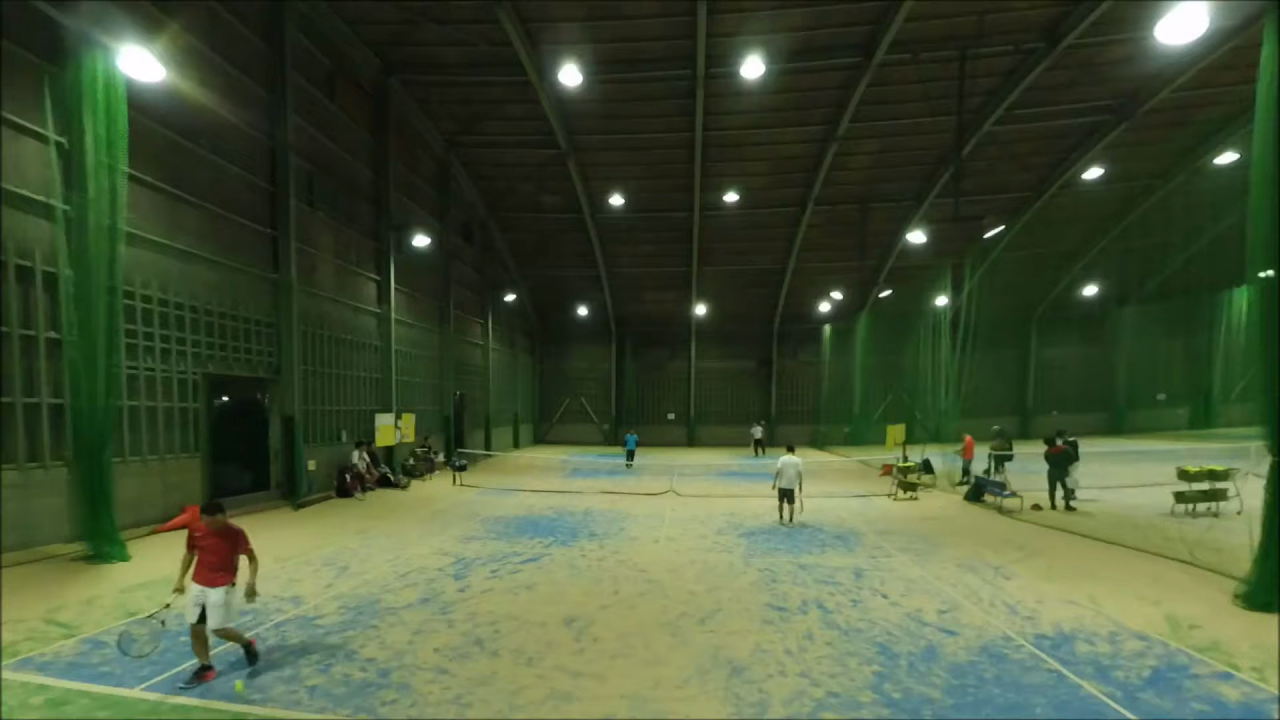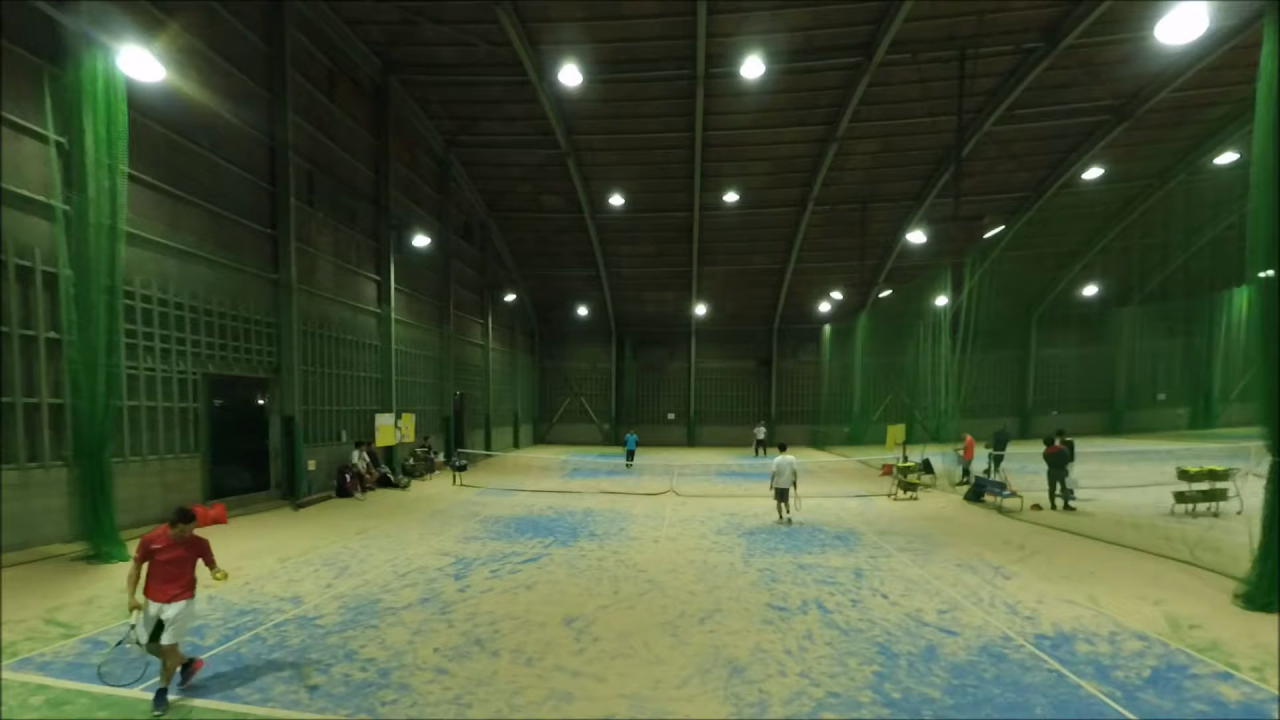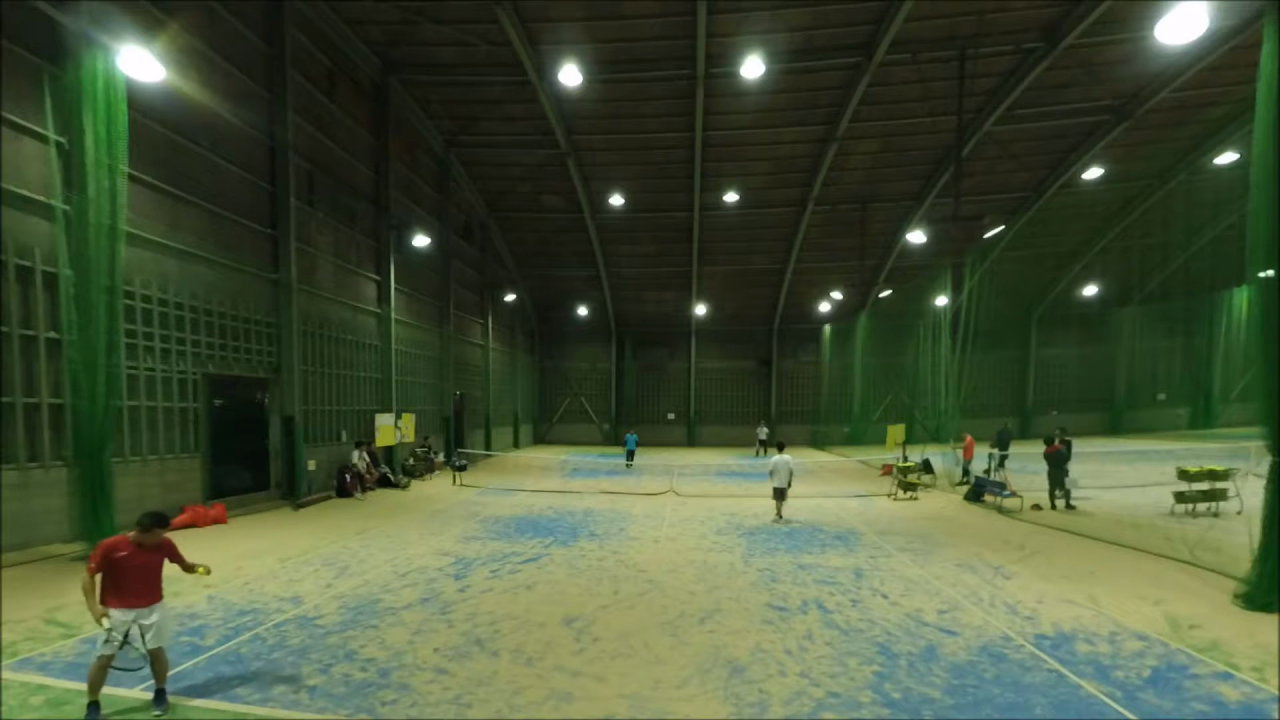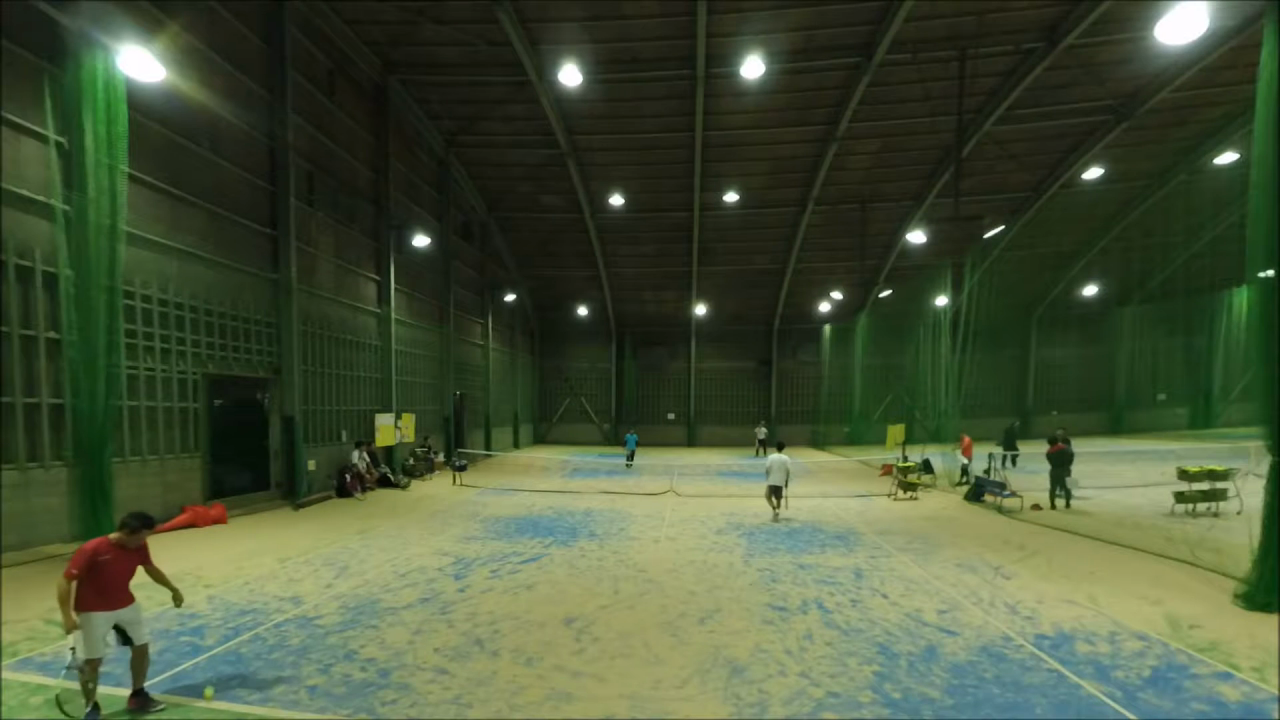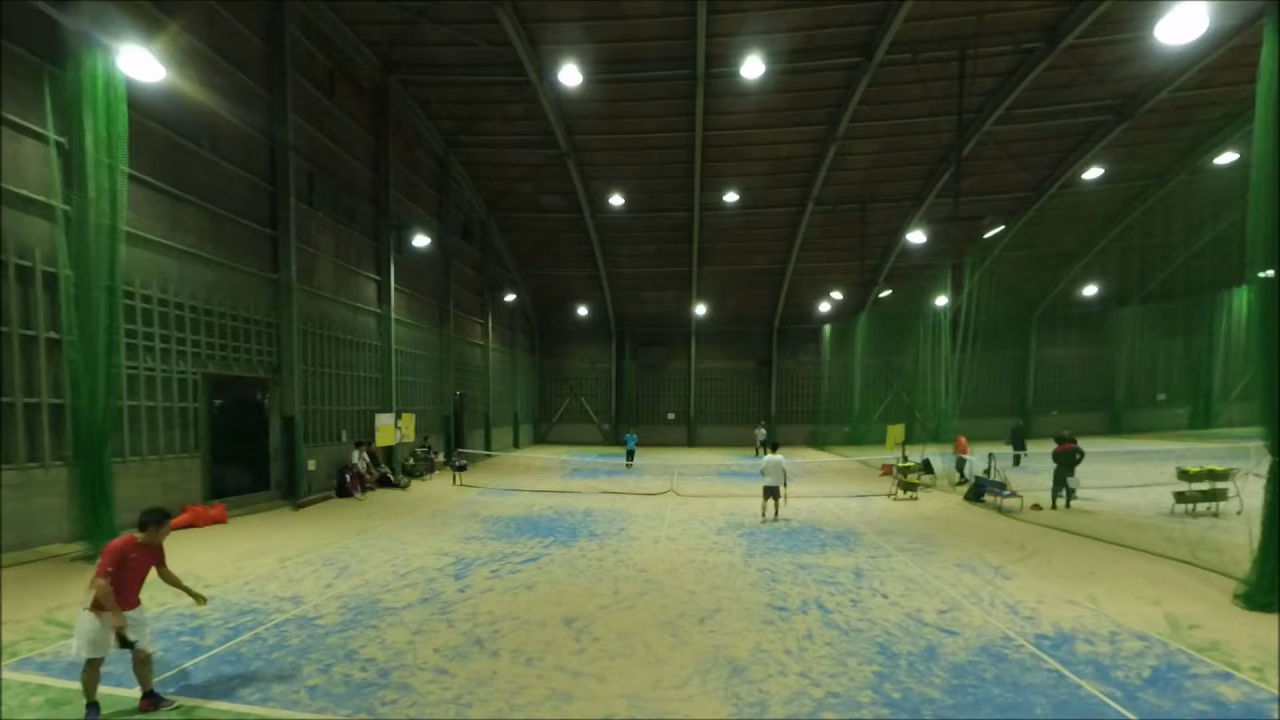
dt=0.4s
person 1, frame 1
left shoulder: (235, 533)
right shoulder: (195, 531)
left elbow: (252, 558)
left wrist: (251, 582)
right wrist: (180, 579)
left hip: (222, 587)
right hip: (198, 585)
left knee: (219, 630)
right knee: (195, 628)
left ankle: (247, 643)
right ankle: (205, 668)
person 1, frame 2
left shoulder: (199, 544)
right shoulder: (150, 540)
left elbow: (212, 566)
right elbow: (136, 567)
left wrist: (217, 572)
right wrist: (131, 596)
left hip: (180, 602)
right hip: (151, 601)
left knee: (168, 646)
right knee: (150, 646)
left ankle: (162, 692)
right ankle: (188, 663)
person 1, frame 3
left shoulder: (164, 545)
right shoulder: (109, 547)
left elbow: (184, 564)
right elbow: (89, 575)
left wrist: (198, 567)
right wrist: (94, 606)
left hip: (152, 606)
right hip: (116, 610)
left knee: (157, 651)
right knee: (104, 658)
left ankle: (160, 694)
person 1, frame 4
left shoulder: (139, 547)
right shoulder: (91, 550)
left elbow: (151, 568)
right elbow: (65, 582)
left wrist: (173, 589)
right wrist: (67, 617)
left hip: (126, 606)
right hip: (93, 612)
left knee: (141, 648)
right knee: (93, 661)
left ankle: (138, 695)
person 1, frame 5
left shoulder: (155, 547)
right shoulder: (117, 548)
left elbow: (163, 572)
right elbow: (100, 583)
left wrist: (190, 591)
right wrist: (115, 615)
left hip: (130, 608)
right hip: (101, 611)
left knee: (142, 652)
right knee: (93, 661)
left ankle: (148, 696)
